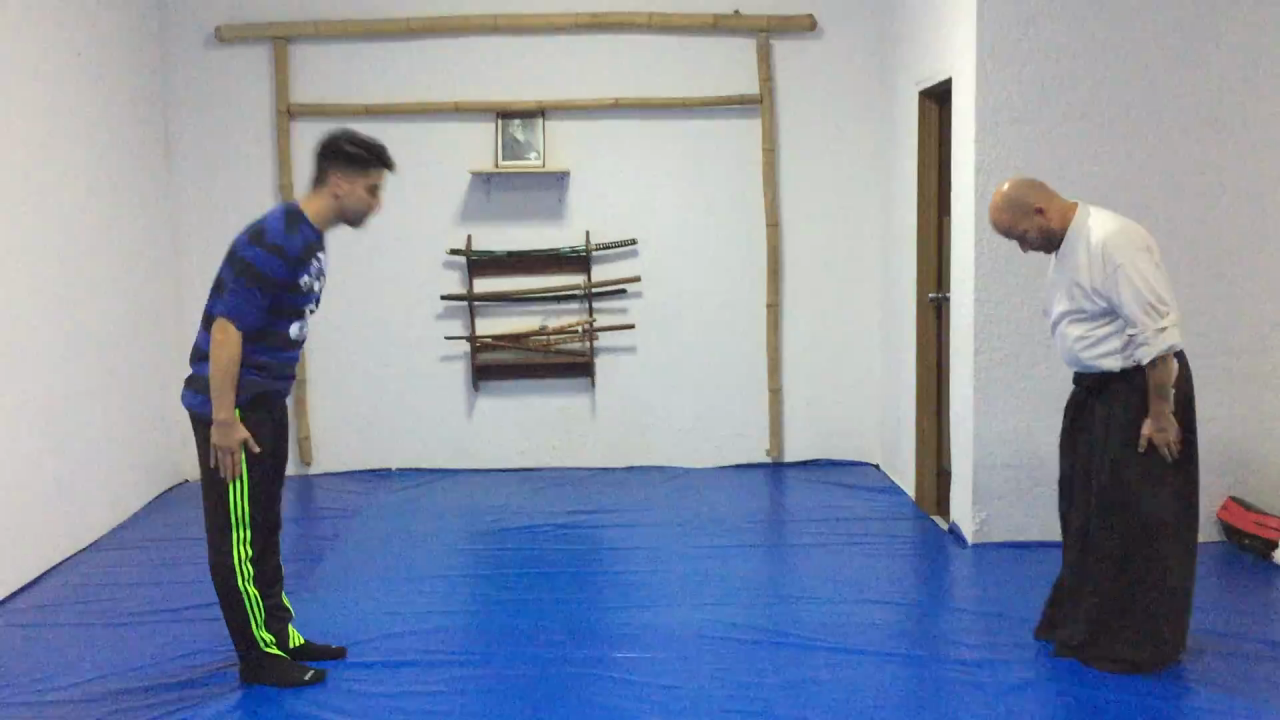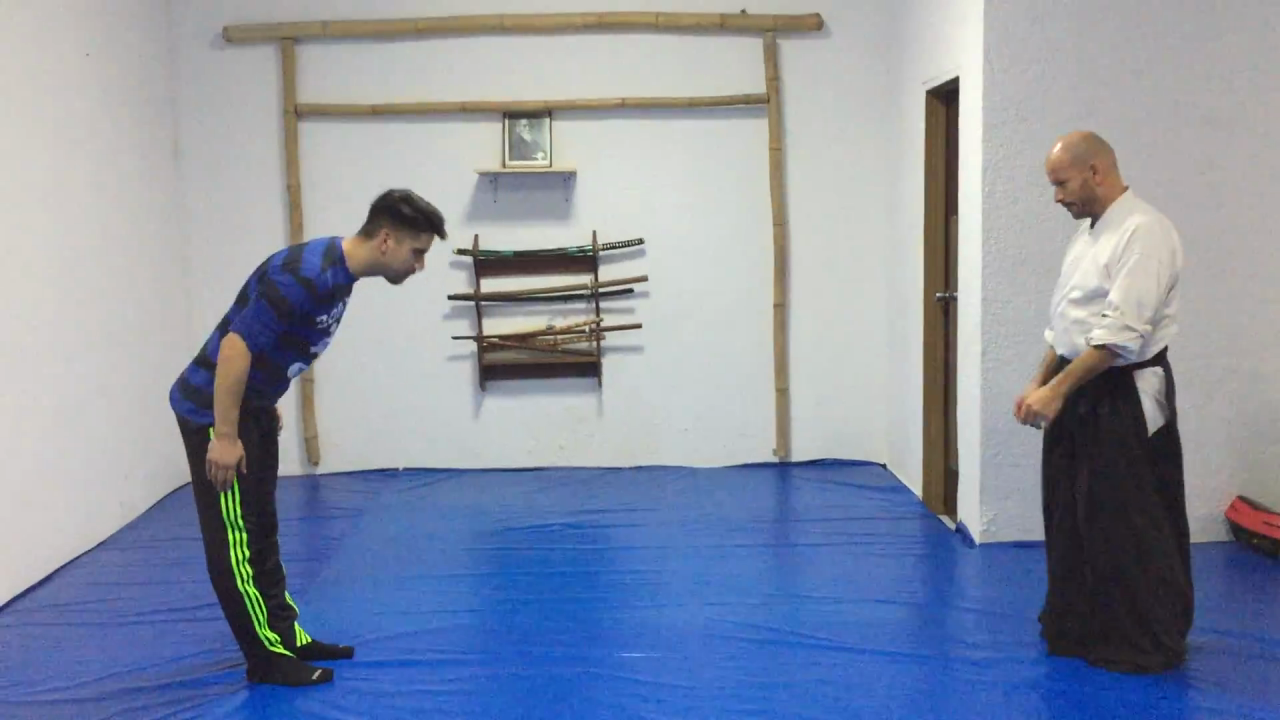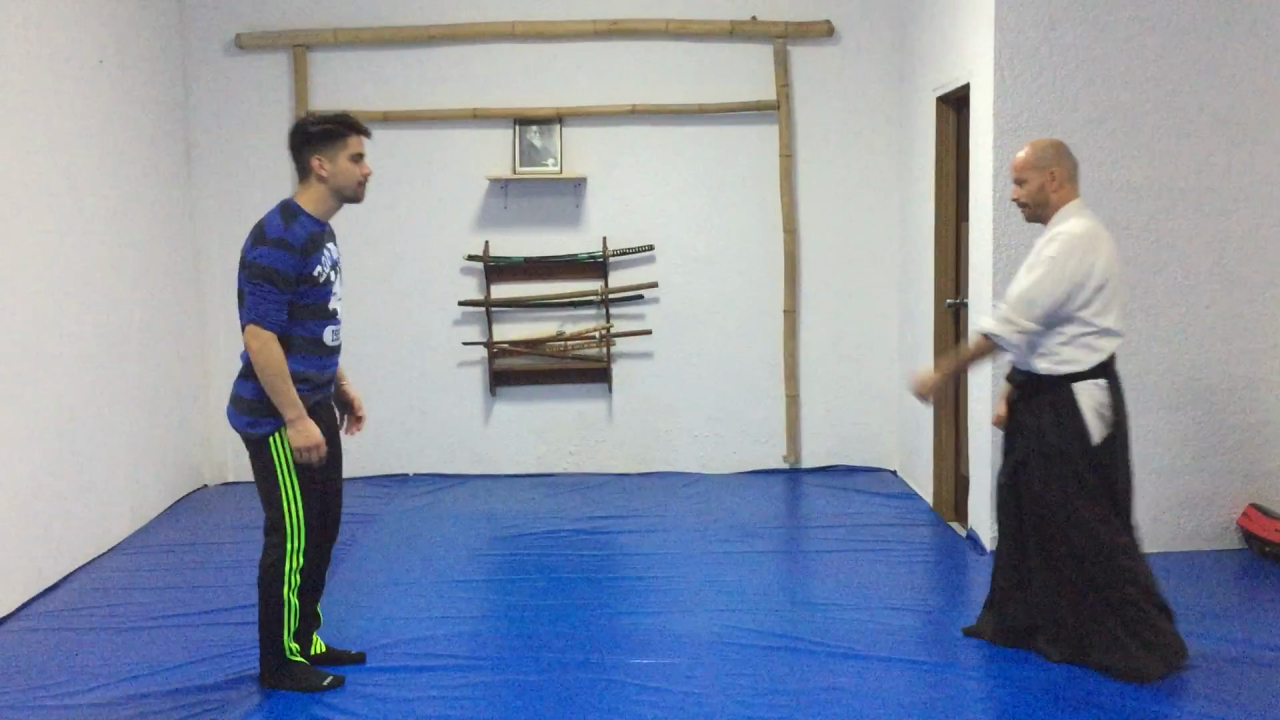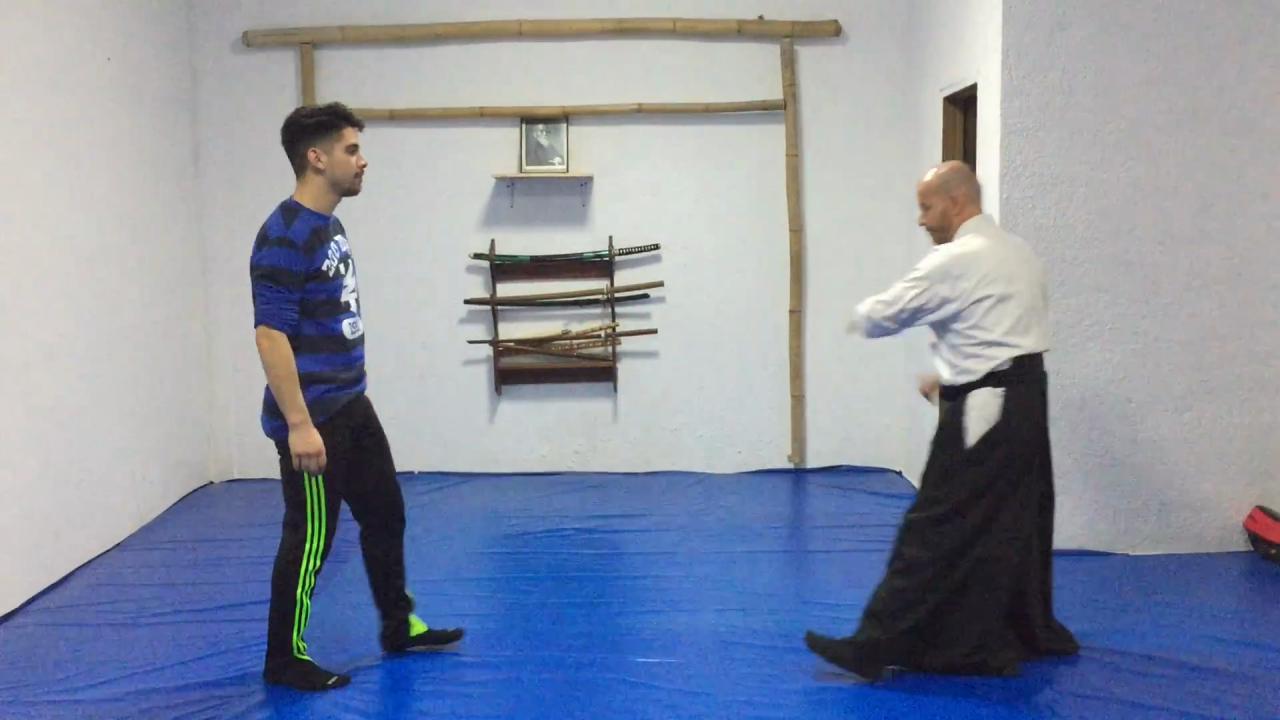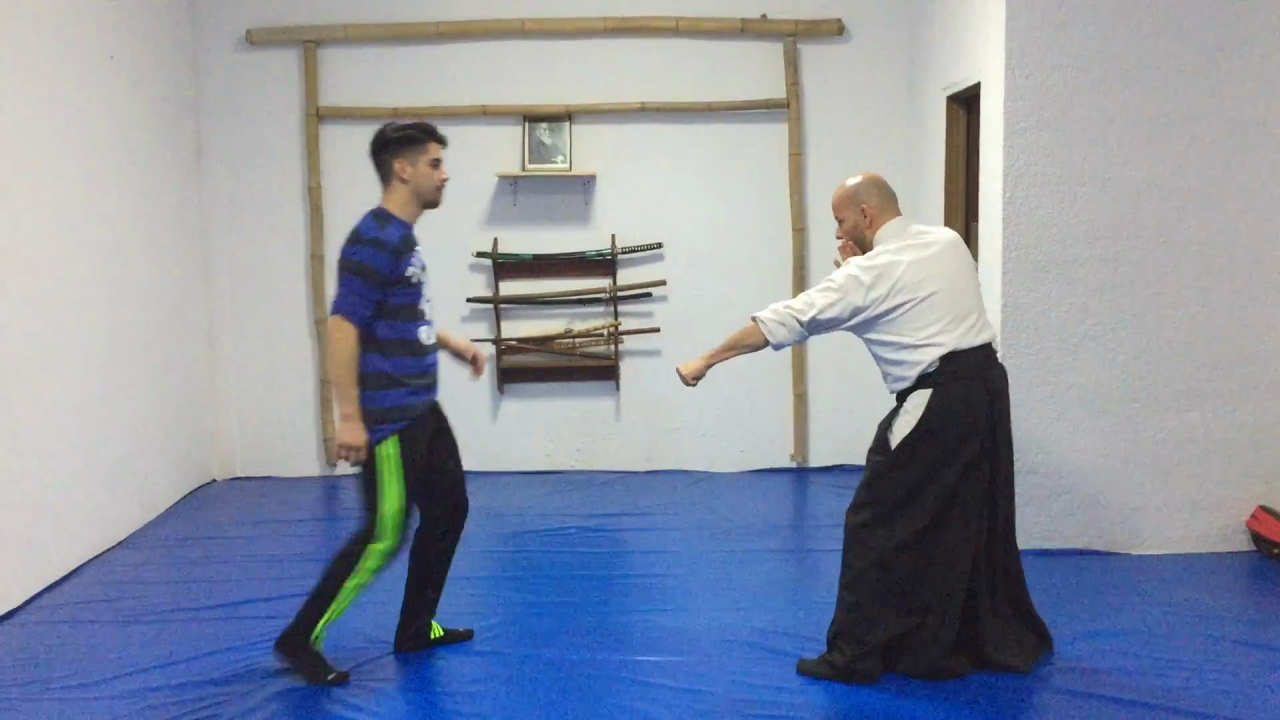
dt=0.5s
person 1, frame 1
left shoulder: (311, 237)
right shoulder: (274, 241)
right elbow: (226, 329)
right wrist: (223, 418)
left hip: (266, 399)
right hip: (233, 403)
left knee: (265, 524)
right knee: (237, 530)
left ankle: (282, 634)
right ankle: (260, 655)
person 1, frame 2
left shoulder: (338, 271)
right shoulder: (305, 275)
right elbow: (236, 347)
right wrist: (227, 436)
left hip: (252, 406)
right hip: (215, 410)
left knee: (261, 529)
right knee: (235, 536)
left ankle: (286, 634)
right ankle: (267, 656)
person 1, frame 3
left shoulder: (321, 231)
right shoulder: (278, 237)
right elbow: (259, 335)
left wrist: (341, 388)
right wrist: (296, 420)
left hip: (315, 406)
right hip: (276, 417)
left knee: (323, 526)
right knee: (293, 536)
left ankle: (306, 639)
right ankle: (280, 661)
person 1, frame 4
left shoulder: (331, 227)
right shoulder: (285, 236)
right elbow: (271, 335)
right wrist: (299, 424)
left hip: (351, 406)
right hip: (313, 418)
left knee: (385, 514)
right knee: (309, 536)
left ankle: (401, 624)
right ankle: (285, 660)
person 1, frame 5
left shoulder: (404, 236)
right shoulder: (375, 239)
right elbow: (344, 327)
left wrist: (452, 344)
right wrist: (350, 416)
left hip: (421, 409)
right hip: (387, 418)
left knee: (448, 510)
right knee: (383, 535)
left ankle: (417, 628)
right ankle: (301, 639)
person 2, frame 1
left shoulder: (1113, 241)
right shoulder: (1066, 245)
left elbow: (1157, 333)
left wrist: (1160, 414)
left hip: (1137, 393)
right hip: (1096, 391)
left knee: (1136, 519)
right knee: (1086, 510)
left ankle: (1136, 641)
right ankle: (1082, 623)
person 2, frame 2
left shoulder: (1144, 232)
right shoulder: (1090, 231)
left elbow: (1120, 333)
left wrist: (1056, 391)
right wrist: (1039, 381)
left hip: (1124, 397)
right hip: (1084, 391)
left knee: (1132, 523)
right knee: (1070, 509)
left ankle: (1147, 641)
right ankle: (1078, 621)
person 2, frame 3
left shoulder: (1075, 239)
right shoulder: (1061, 236)
left elbow: (1011, 325)
left wrist: (944, 370)
right wrist: (1013, 393)
left hip: (1074, 404)
right hip: (1045, 398)
left knee: (1089, 526)
right knee: (1026, 513)
left ankle: (1142, 645)
right ankle: (1022, 619)
person 2, frame 4
left shoulder: (957, 260)
right shoulder: (1017, 251)
left elbow: (881, 314)
right wrist: (949, 378)
left hip: (993, 407)
right hip: (1024, 398)
left knee: (936, 526)
right knee: (1013, 522)
left ankle: (875, 645)
right ankle: (1033, 632)
person 2, frame 5
left shoulder: (869, 272)
right shoulder: (949, 243)
left elbow: (785, 320)
left wrist: (706, 360)
left hip: (939, 403)
right hip: (985, 389)
left knee: (878, 526)
right knee: (979, 521)
left ankle: (855, 655)
right ankle: (1004, 640)
